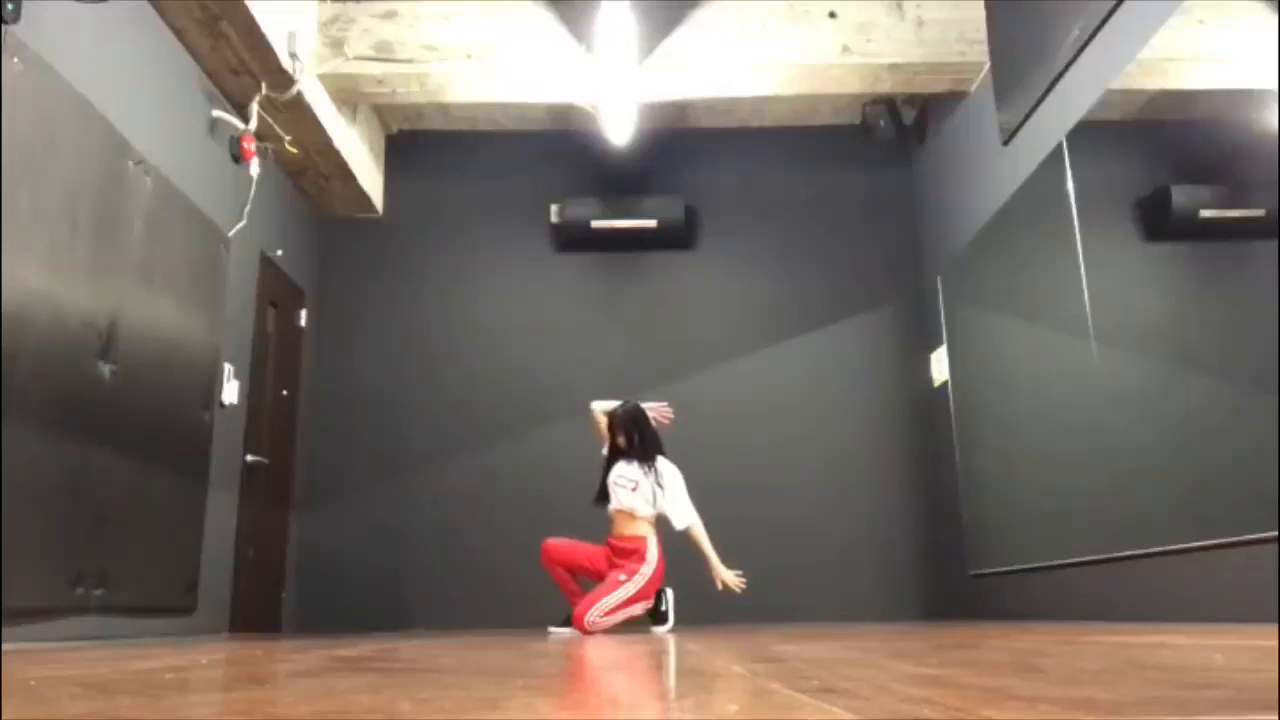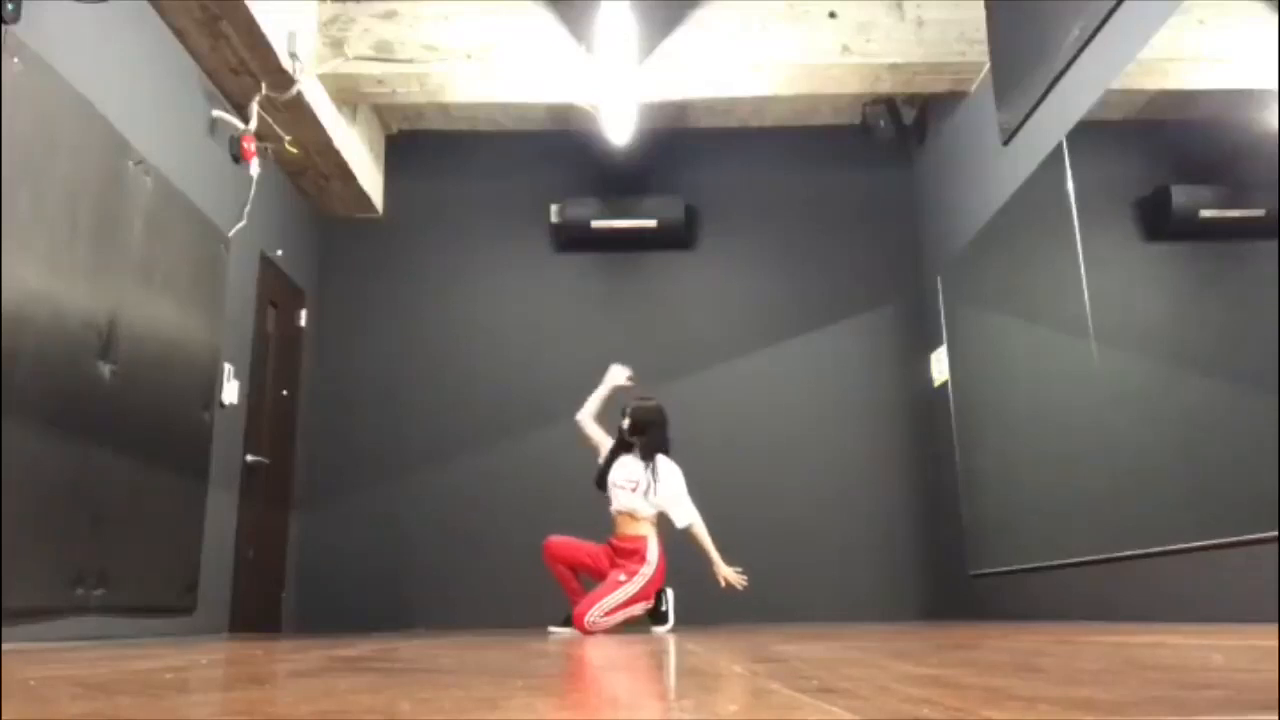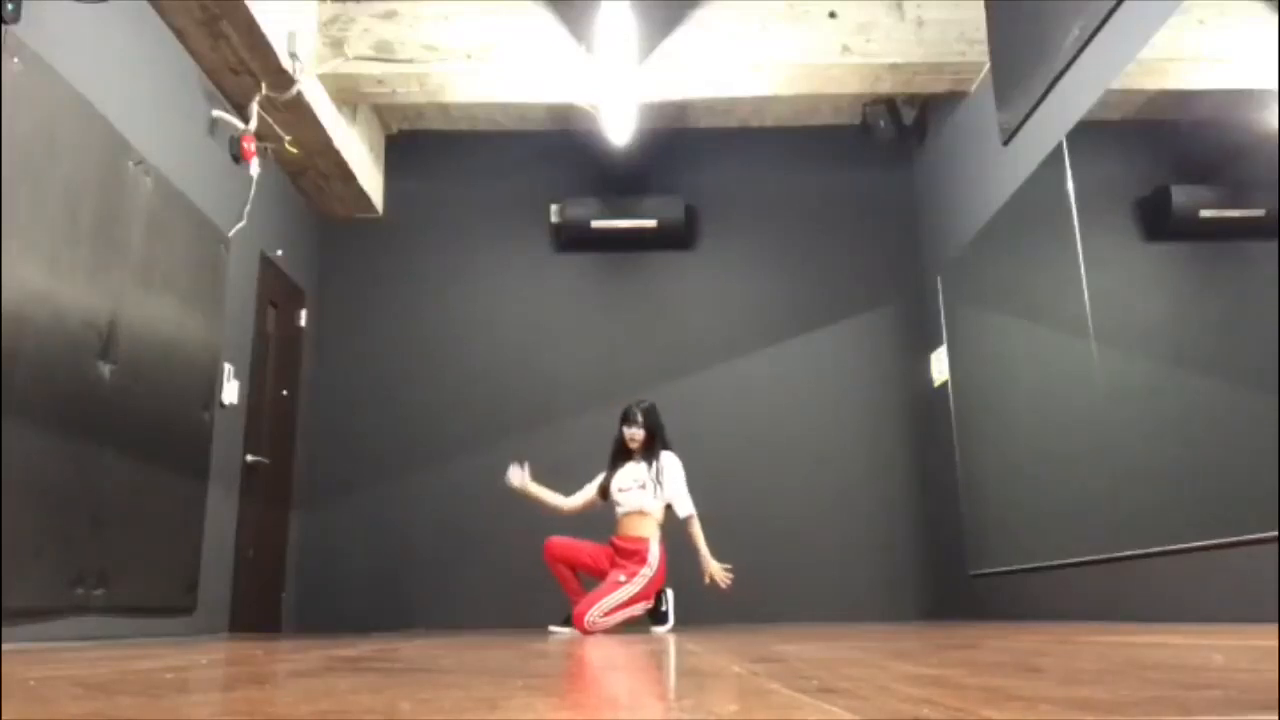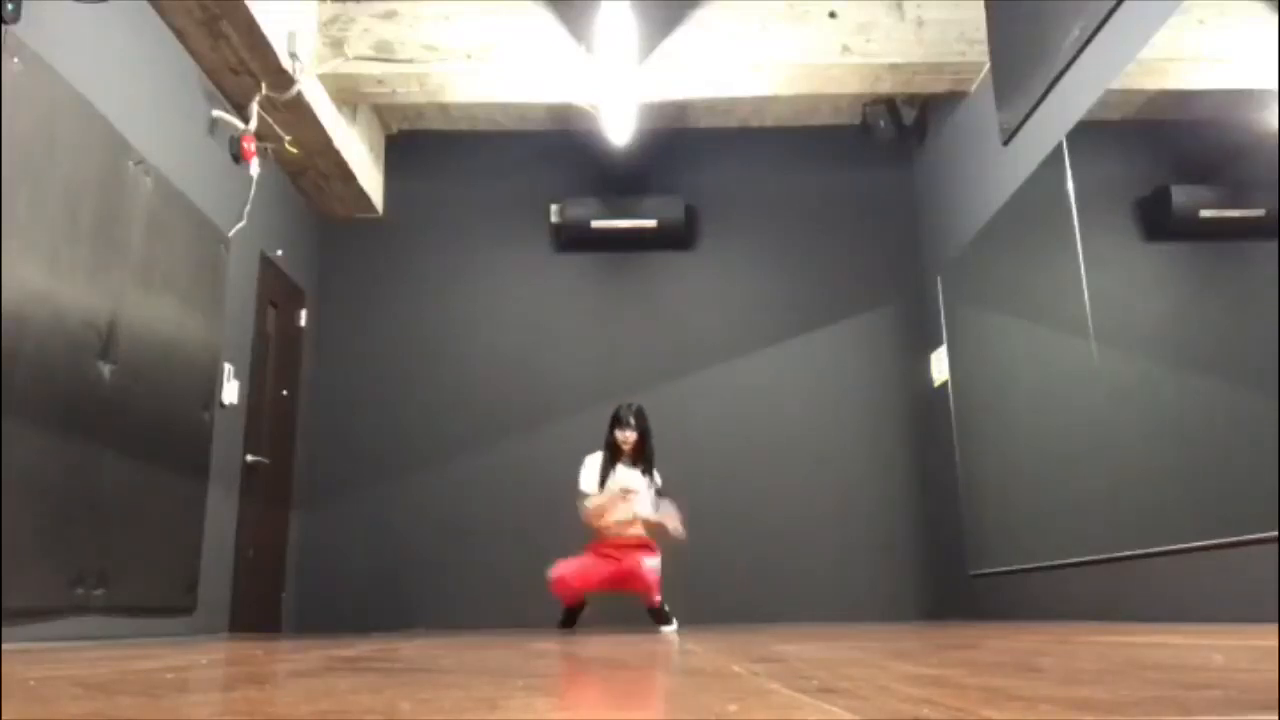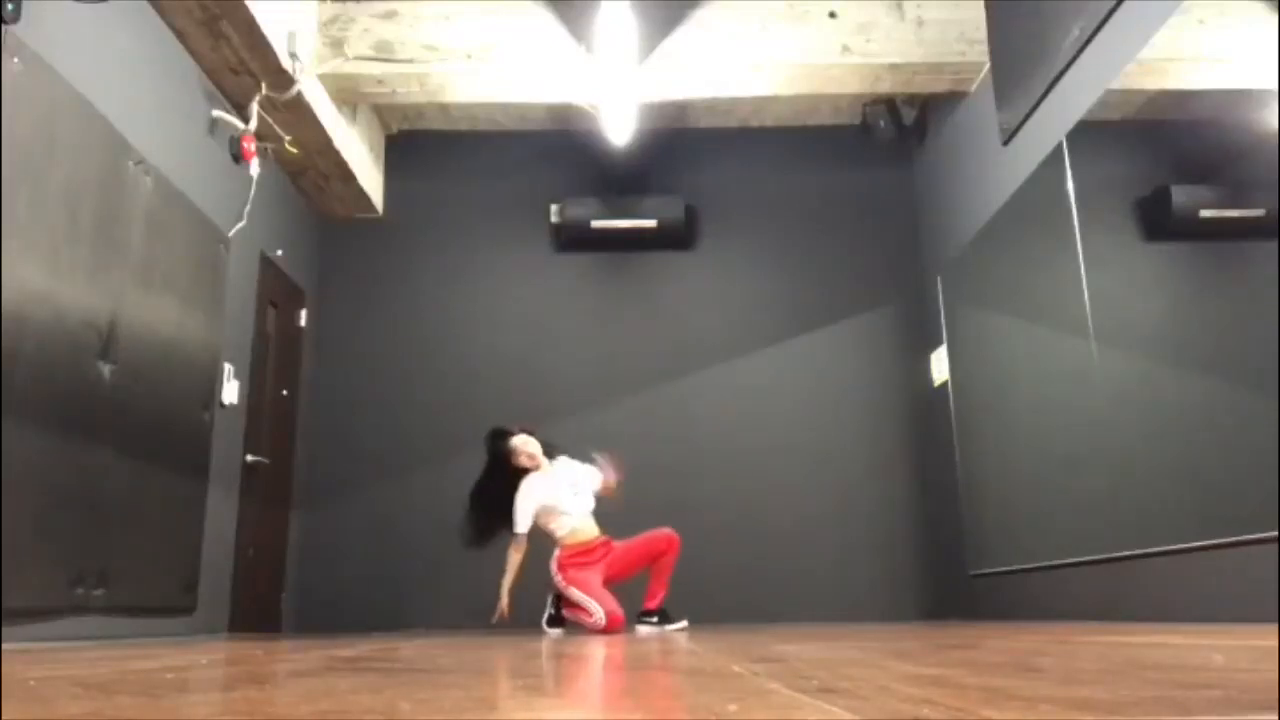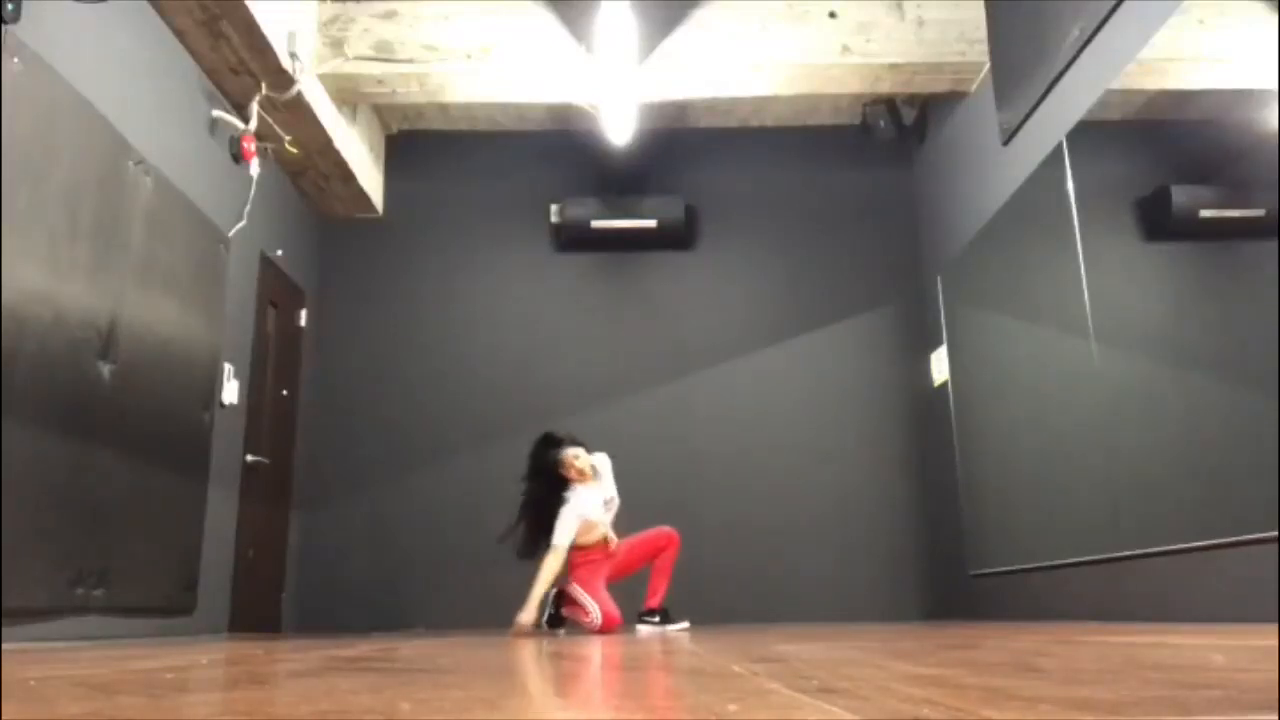
dt=0.7s
person 1, frame 1
left shoulder: (662, 469)
right shoulder: (618, 459)
left elbow: (689, 518)
right elbow: (596, 408)
left wrist: (716, 565)
right wrist: (640, 411)
left hip: (643, 560)
right hip: (613, 553)
left knee: (585, 621)
right knee: (551, 549)
left ankle: (652, 602)
right ankle: (581, 606)
person 1, frame 2
left shoulder: (663, 468)
right shoulder: (618, 458)
left elbow: (690, 516)
right elbow: (584, 419)
left wrist: (717, 562)
right wrist: (609, 384)
left hip: (644, 560)
right hip: (615, 553)
left knee: (586, 621)
right knee: (554, 547)
left ankle: (652, 602)
right ankle: (581, 606)
person 1, frame 3
left shoulder: (666, 461)
right shoulder: (616, 470)
left elbow: (687, 511)
right elbow: (570, 505)
left wrist: (706, 558)
right wrist: (528, 486)
left hip: (646, 559)
right hip: (616, 553)
left knee: (586, 621)
right knee: (554, 548)
left ankle: (653, 602)
right ankle: (581, 607)
person 1, frame 4
left shoulder: (648, 473)
right shoulder: (596, 463)
left elbow: (649, 516)
right elbow: (590, 514)
left wrist: (665, 519)
right wrist: (619, 490)
left hip: (639, 550)
right hip: (602, 553)
left knee: (643, 567)
right knee: (560, 577)
left ankle: (656, 606)
right ankle: (573, 605)
person 1, frame 5
left shoulder: (567, 466)
right shoulder: (528, 491)
left elbow: (607, 485)
right elbow: (518, 545)
left wrist: (608, 476)
right wrist: (504, 592)
left hip: (605, 551)
right hip: (573, 565)
left knee: (667, 539)
right knee: (612, 621)
left ankle: (650, 613)
right ankle: (561, 607)
person 1, frame 6
left shoulder: (602, 462)
right shoulder: (572, 505)
right elbow: (555, 555)
left wrist: (608, 529)
right wrist: (531, 605)
left hip: (608, 552)
right hip: (583, 563)
left knee: (667, 537)
right knee: (610, 622)
left ankle: (651, 614)
right ankle: (562, 604)
